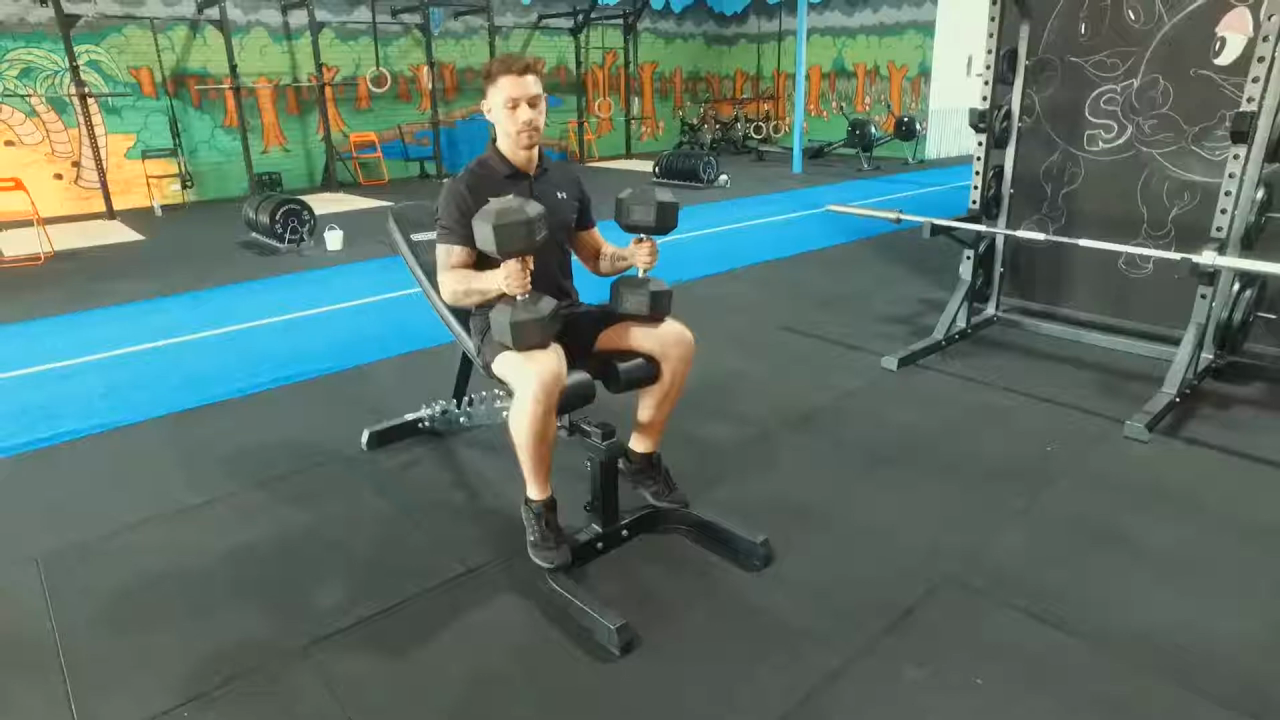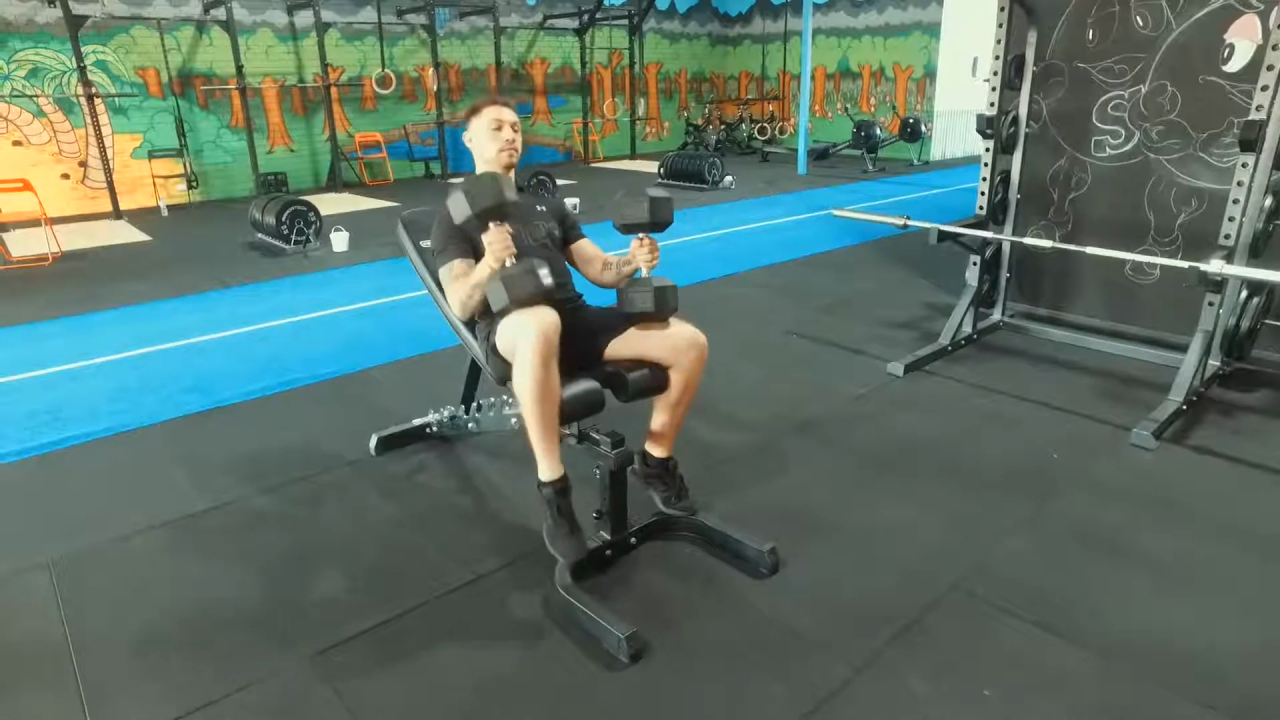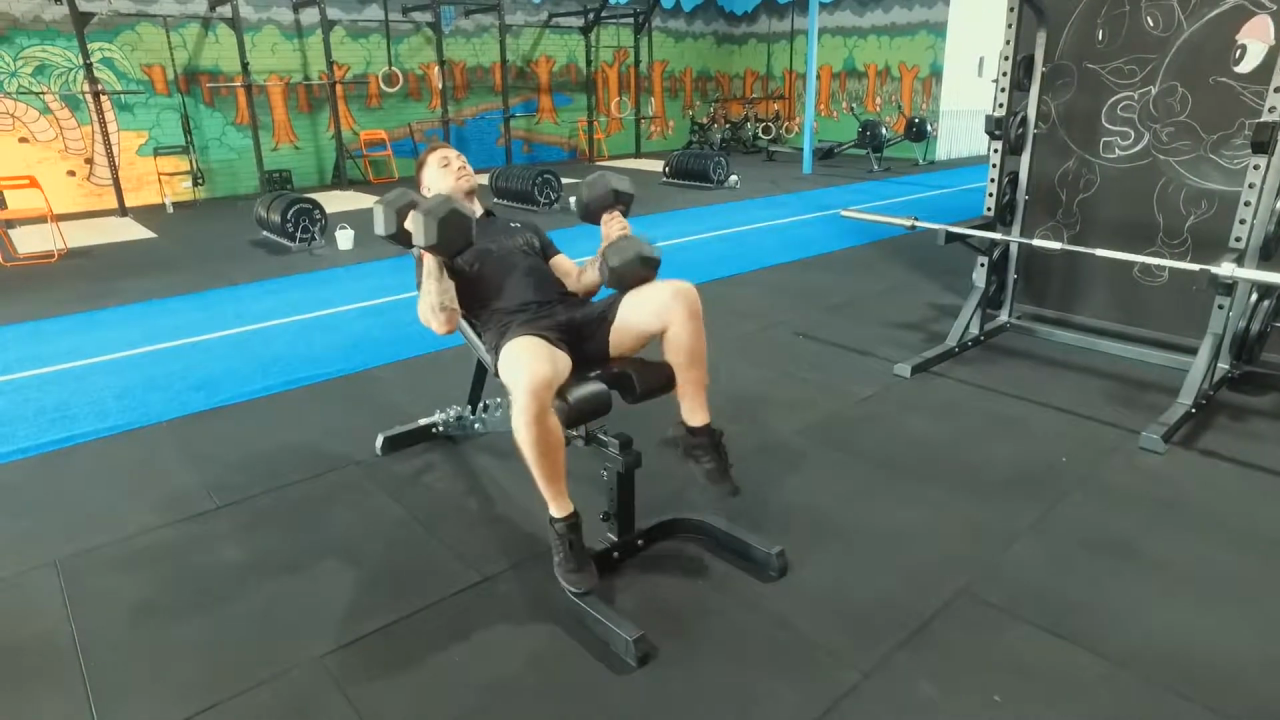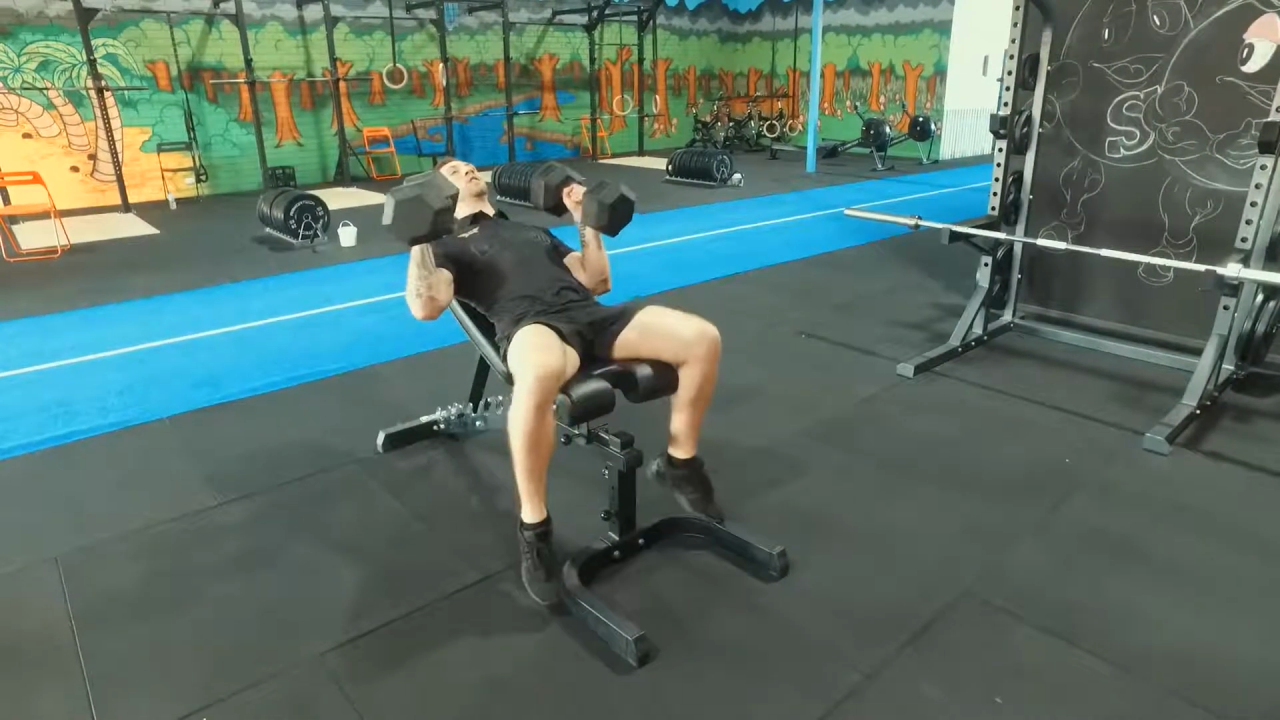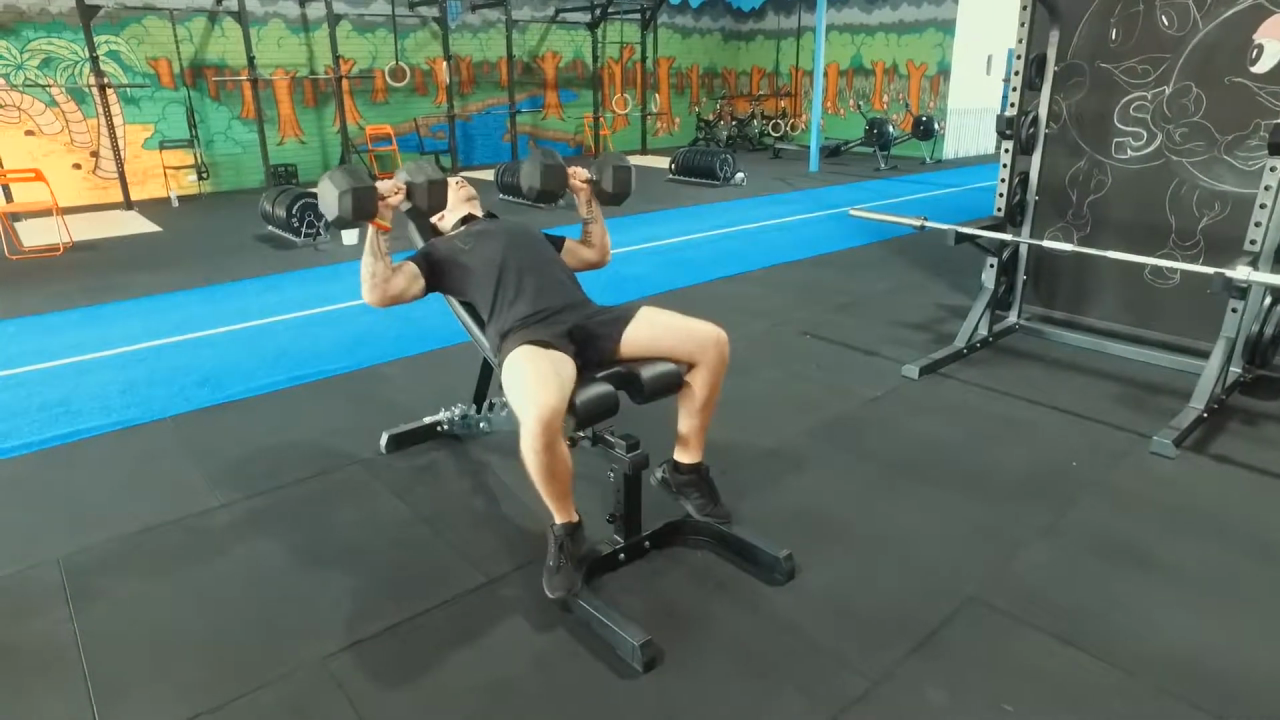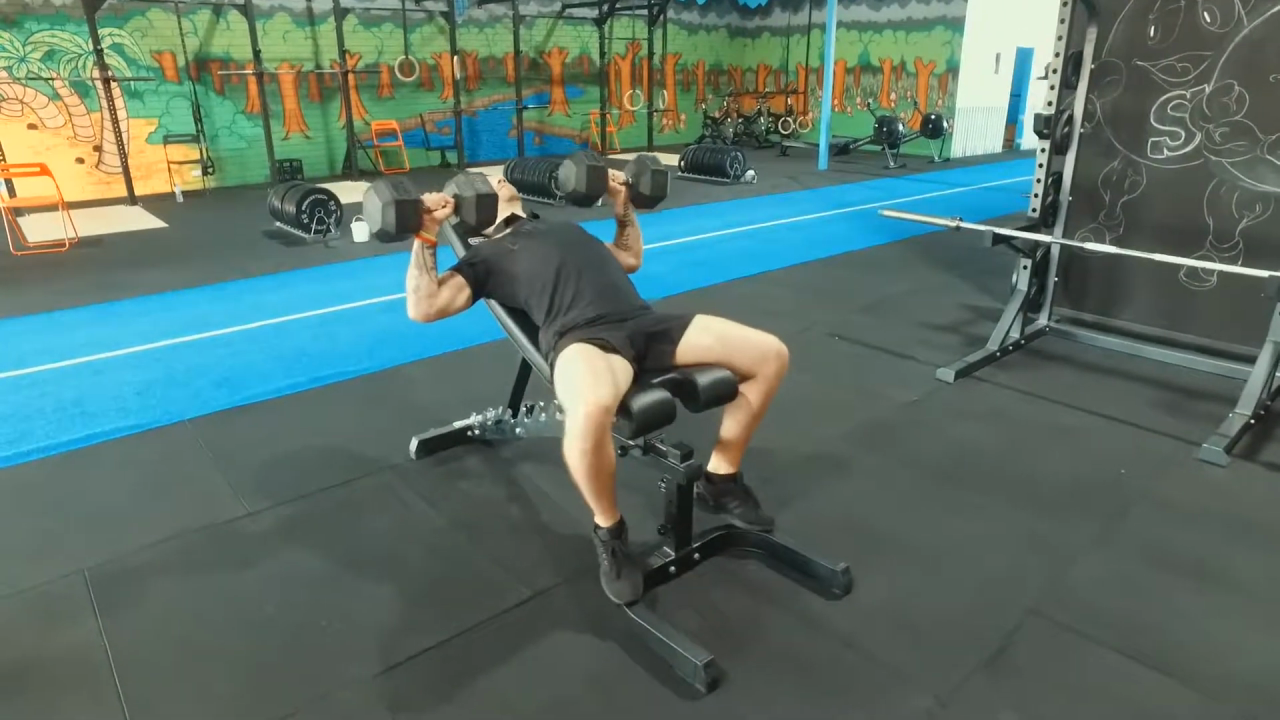
dt=0.7s
person 1, frame 1
left shoulder: (566, 180)
right shoulder: (466, 189)
left elbow: (595, 256)
right elbow: (450, 284)
left wrist: (631, 256)
right wrist: (496, 280)
left hip: (567, 314)
left knee: (676, 340)
right knee: (544, 374)
left ankle: (641, 459)
right ankle: (539, 506)
person 1, frame 2
left shoulder: (547, 205)
right shoulder: (457, 216)
left elbow: (599, 269)
right elbow: (461, 304)
left wrist: (634, 260)
right wrist: (489, 262)
left hip: (577, 318)
right hip: (513, 333)
left knee: (690, 344)
right knee: (539, 322)
left ankle: (655, 462)
right ankle: (553, 487)
person 1, frame 3
left shoulder: (521, 226)
right shoulder: (440, 250)
left elbow: (578, 282)
right elbow: (442, 321)
left wrist: (610, 247)
right wrist: (428, 252)
left hip: (580, 318)
right hip: (520, 334)
left knee: (678, 295)
right knee: (533, 384)
left ankle: (697, 435)
right ankle: (563, 524)
person 1, frame 4
left shoulder: (534, 231)
right shoulder: (450, 247)
left elbow: (598, 282)
right elbow: (425, 307)
left wrist: (584, 221)
left hip: (593, 317)
right hip: (534, 327)
left knee: (703, 339)
right knee: (539, 375)
left ankle: (679, 463)
right ankle: (533, 526)
person 1, frame 5
left shoulder: (527, 230)
right shoulder: (440, 252)
left elbow: (597, 254)
right elbow: (378, 292)
left wrist: (586, 198)
right wrist: (380, 220)
left hip: (589, 318)
right hip: (527, 334)
left knee: (711, 342)
right knee: (543, 414)
left ankle: (684, 469)
right ankle: (565, 528)
person 1, frame 6
left shoulder: (565, 228)
right shoulder: (486, 255)
left elbow: (631, 260)
right elbow: (423, 307)
left wrist: (621, 203)
right wrist: (427, 233)
left hip: (645, 322)
right hip: (581, 336)
left knee: (771, 356)
right knee: (592, 410)
left ankle: (720, 479)
right ankle: (609, 531)
